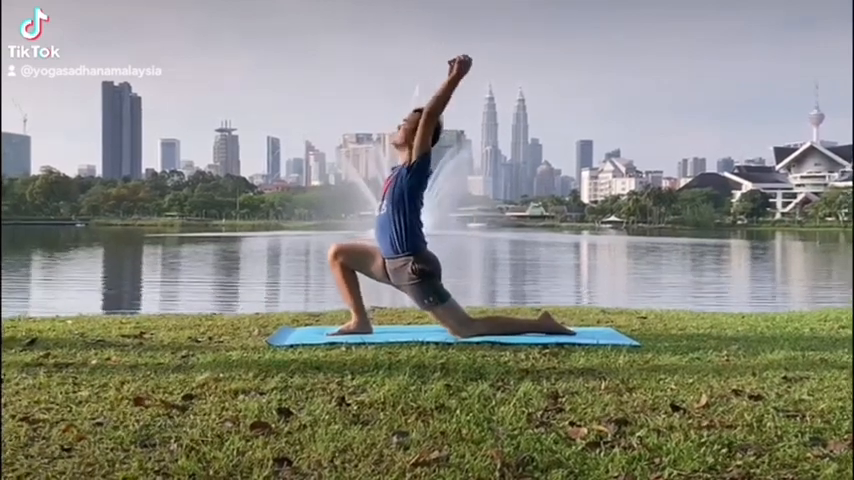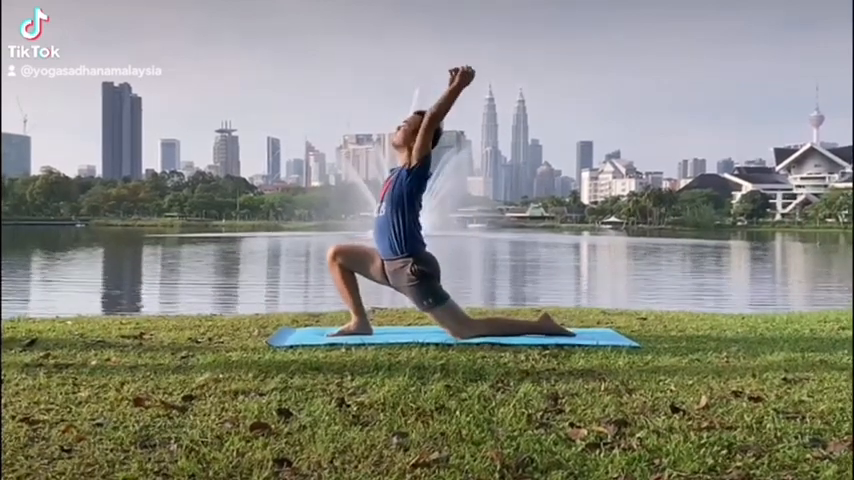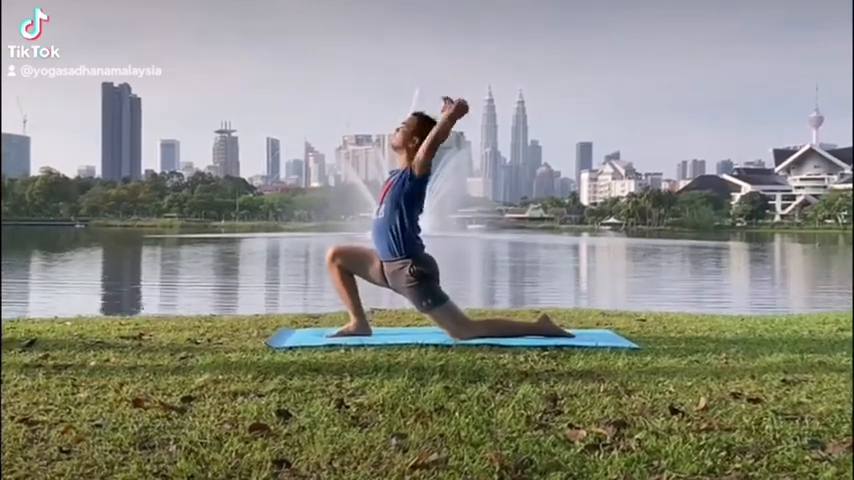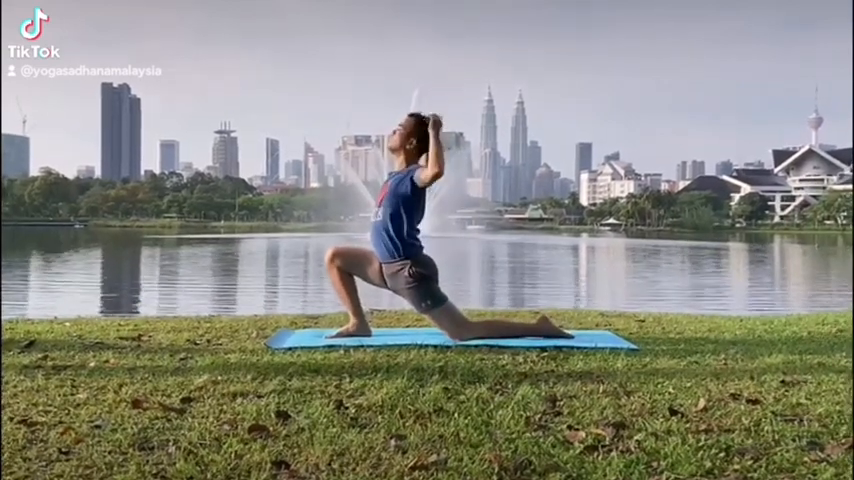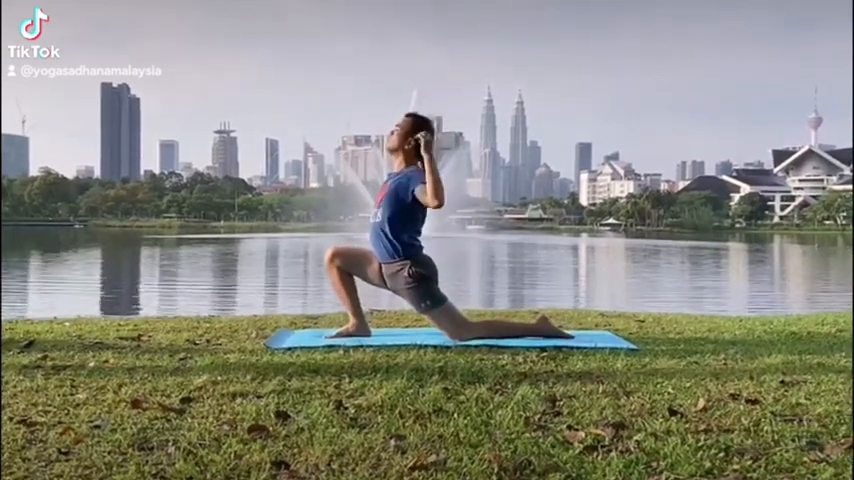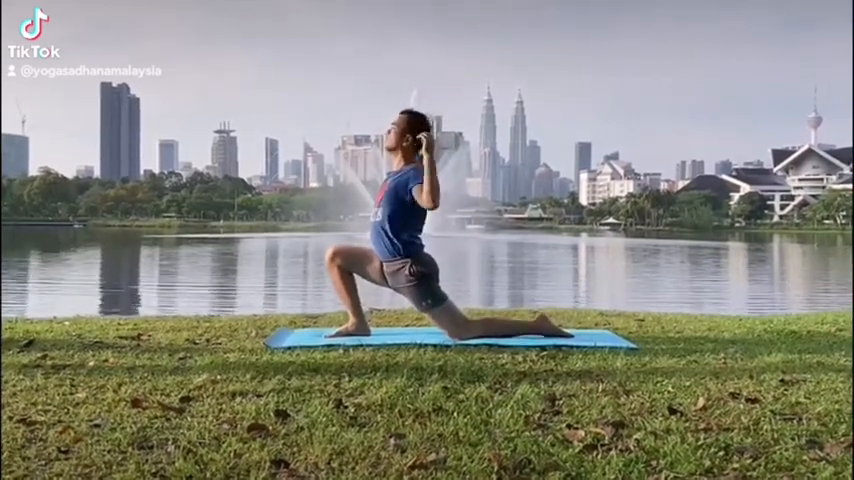
dt=0.3s
person 1, frame 1
left shoulder: (415, 168)
right shoulder: (403, 169)
left elbow: (429, 117)
right elbow: (429, 116)
left wrist: (455, 78)
right wrist: (452, 78)
left hip: (413, 267)
right hip: (392, 262)
left knee: (465, 328)
right knee: (338, 254)
left ankle: (540, 325)
right ankle: (360, 321)
person 1, frame 2
left shoulder: (414, 170)
right shoulder: (401, 171)
left elbow: (431, 123)
right elbow: (430, 122)
left wrist: (458, 87)
right wrist: (453, 89)
left hip: (412, 268)
right hip: (391, 263)
left knee: (465, 330)
right knee: (337, 255)
left ankle: (540, 326)
right ankle: (360, 322)
person 1, frame 3
left shoulder: (414, 174)
right shoulder: (401, 173)
left elbow: (433, 141)
right elbow: (433, 139)
left wrist: (453, 116)
left hip: (410, 270)
right hip: (390, 265)
left knee: (464, 330)
right knee: (335, 256)
left ankle: (537, 327)
right ankle: (359, 323)
person 1, frame 4
left shoulder: (412, 175)
right shoulder: (399, 175)
left elbow: (436, 170)
left wrist: (434, 133)
left hip: (410, 271)
right hip: (389, 266)
left knee: (463, 332)
right knee: (335, 257)
left ankle: (537, 328)
right ankle: (358, 323)
person 1, frame 5
left shoulder: (413, 177)
right shoulder: (399, 176)
left elbow: (436, 200)
left wrist: (428, 156)
left hip: (409, 271)
right hip: (388, 266)
left knee: (463, 332)
right knee: (335, 257)
left ankle: (536, 328)
right ankle: (358, 323)
person 1, frame 6
left shoulder: (413, 176)
right shoulder: (398, 174)
left elbow: (431, 201)
left wrist: (429, 154)
left hip: (410, 269)
right hip: (390, 264)
left knee: (462, 331)
right knee: (335, 256)
left ankle: (534, 326)
right ankle: (358, 323)
